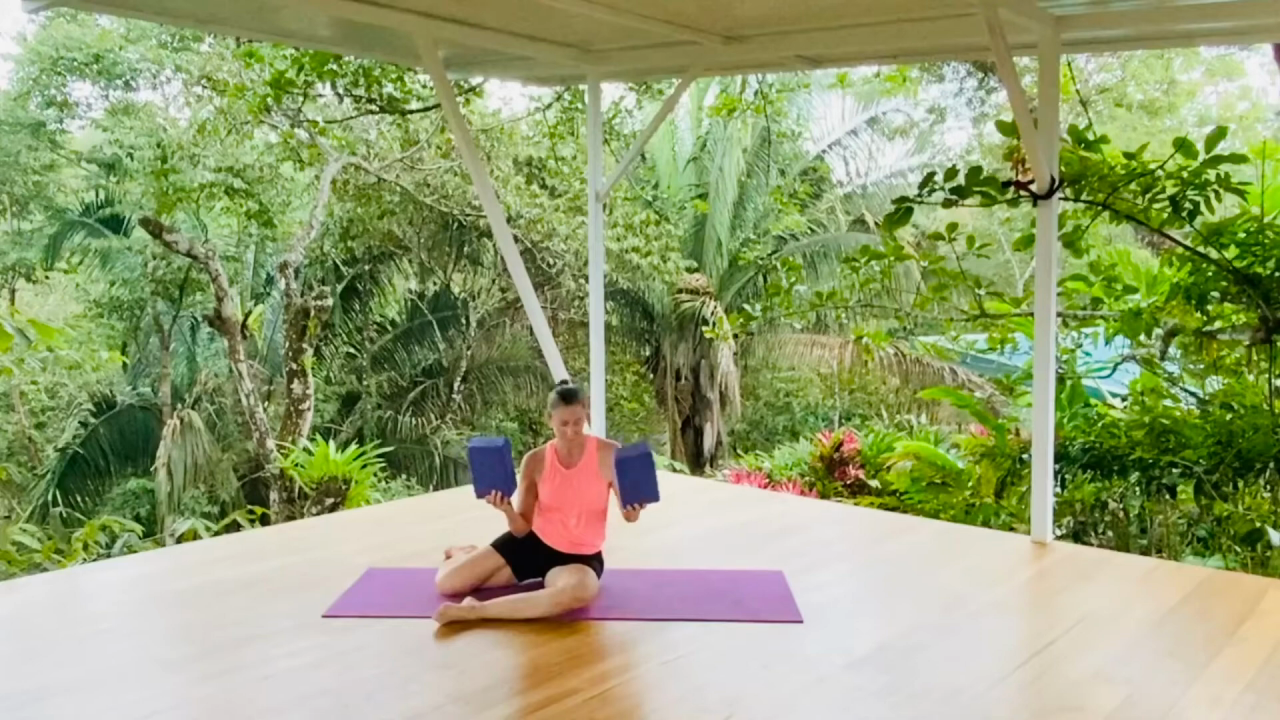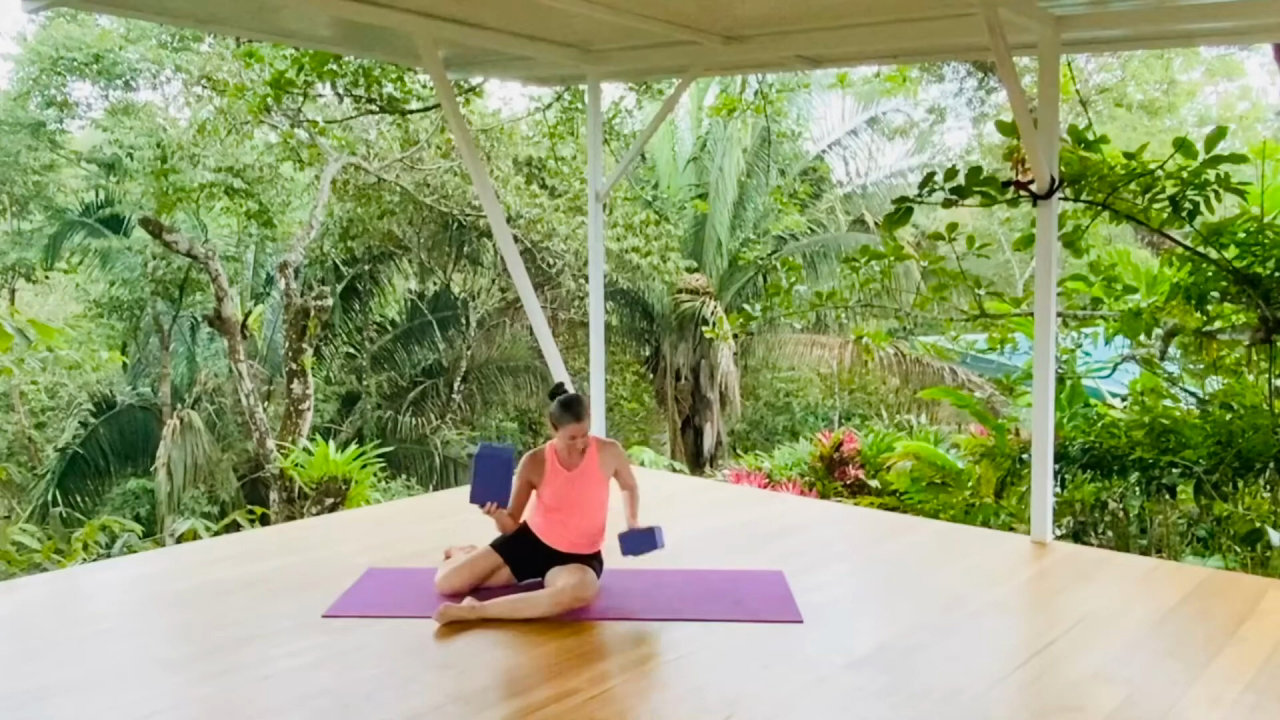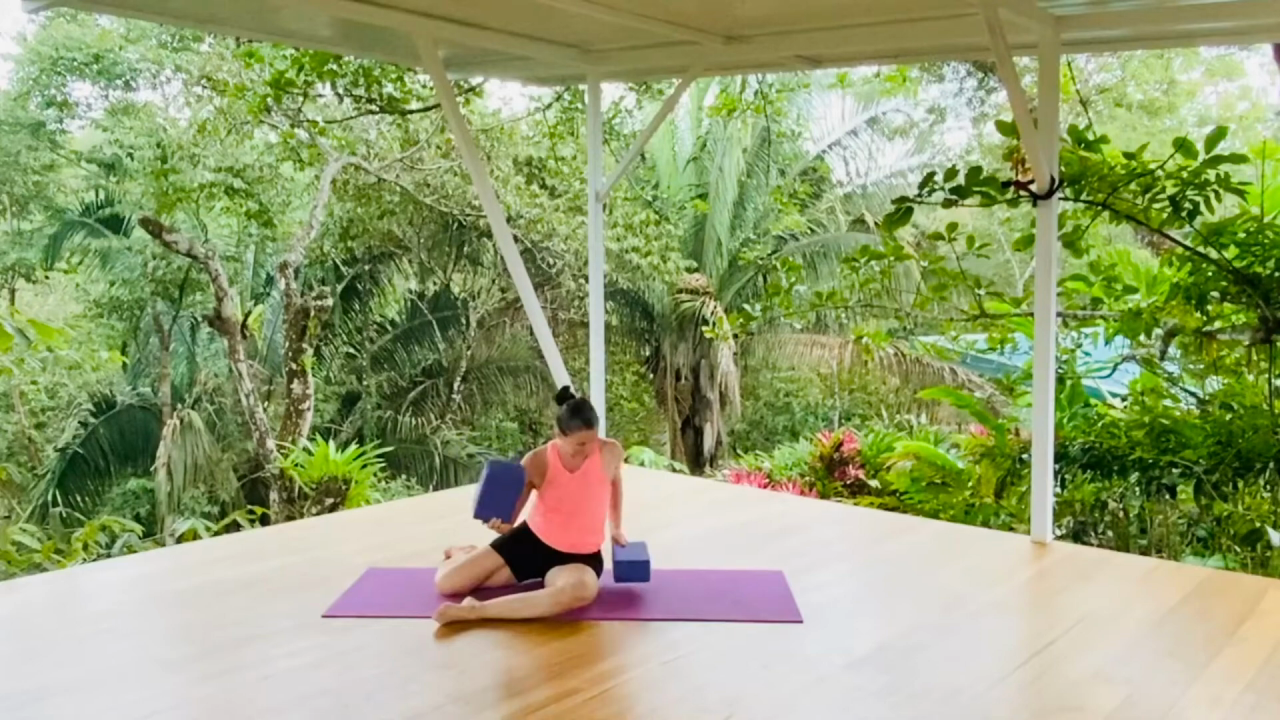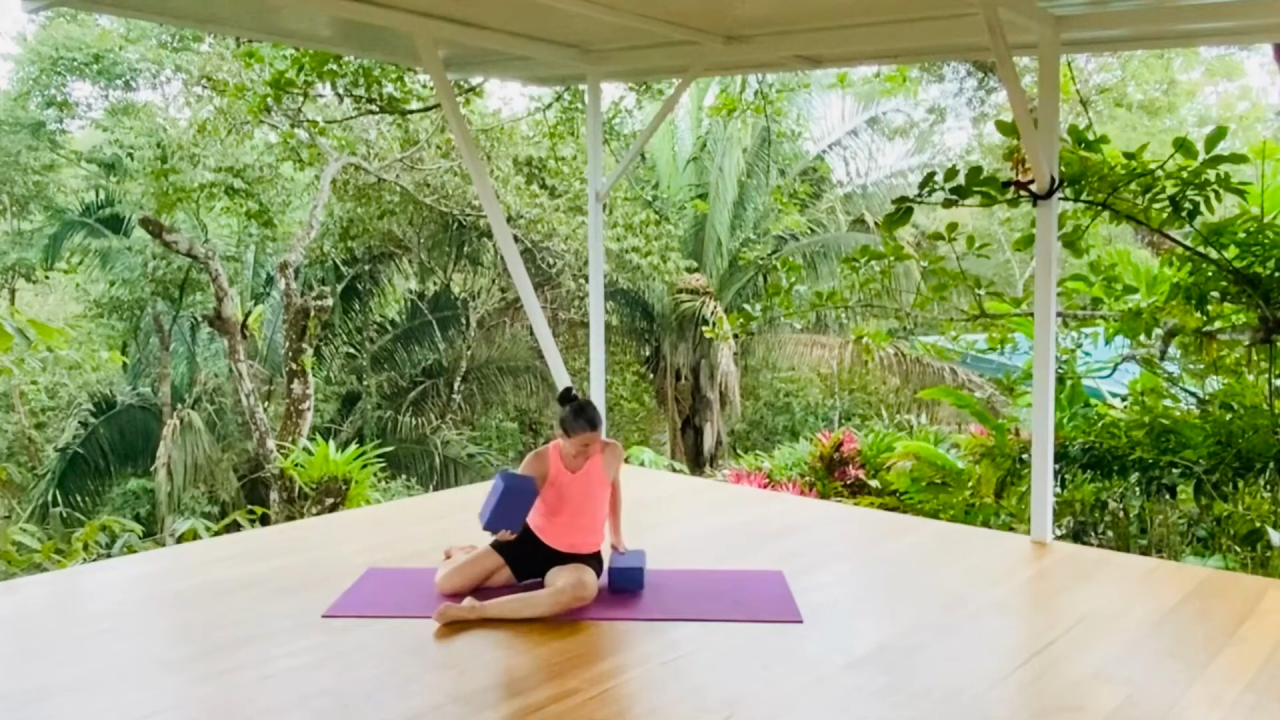
dt=0.2s
person 1, frame 1
left shoulder: (609, 454)
right shoulder: (535, 461)
left elbow: (630, 518)
right elbow: (522, 529)
left wrist: (632, 509)
right wrist: (508, 510)
left hip: (580, 557)
right hip: (533, 541)
left knee: (580, 590)
right knee: (447, 583)
left ankle: (475, 610)
right ankle: (468, 554)
person 1, frame 2
left shoulder: (609, 452)
right shoulder: (534, 462)
left elbow: (631, 487)
right elbow: (510, 526)
left wrist: (632, 520)
right wrist: (498, 516)
left hip: (579, 556)
right hip: (531, 540)
left knee: (579, 591)
right knee: (446, 583)
left ankle: (476, 610)
right ankle: (469, 554)
person 1, frame 3
left shoulder: (611, 452)
right shoulder: (535, 462)
right elbow: (507, 522)
left wrist: (616, 528)
right wrist: (499, 524)
left hip: (580, 556)
right hip: (532, 540)
left knee: (580, 590)
right knee: (446, 583)
left ankle: (476, 610)
right ankle: (468, 554)
person 1, frame 4
left shoulder: (612, 453)
right shoulder: (538, 462)
left wrist: (616, 534)
right wrist: (502, 529)
left hip: (579, 556)
right hip: (532, 540)
left knee: (580, 590)
right knee: (446, 582)
left ankle: (475, 610)
right ankle: (468, 554)
